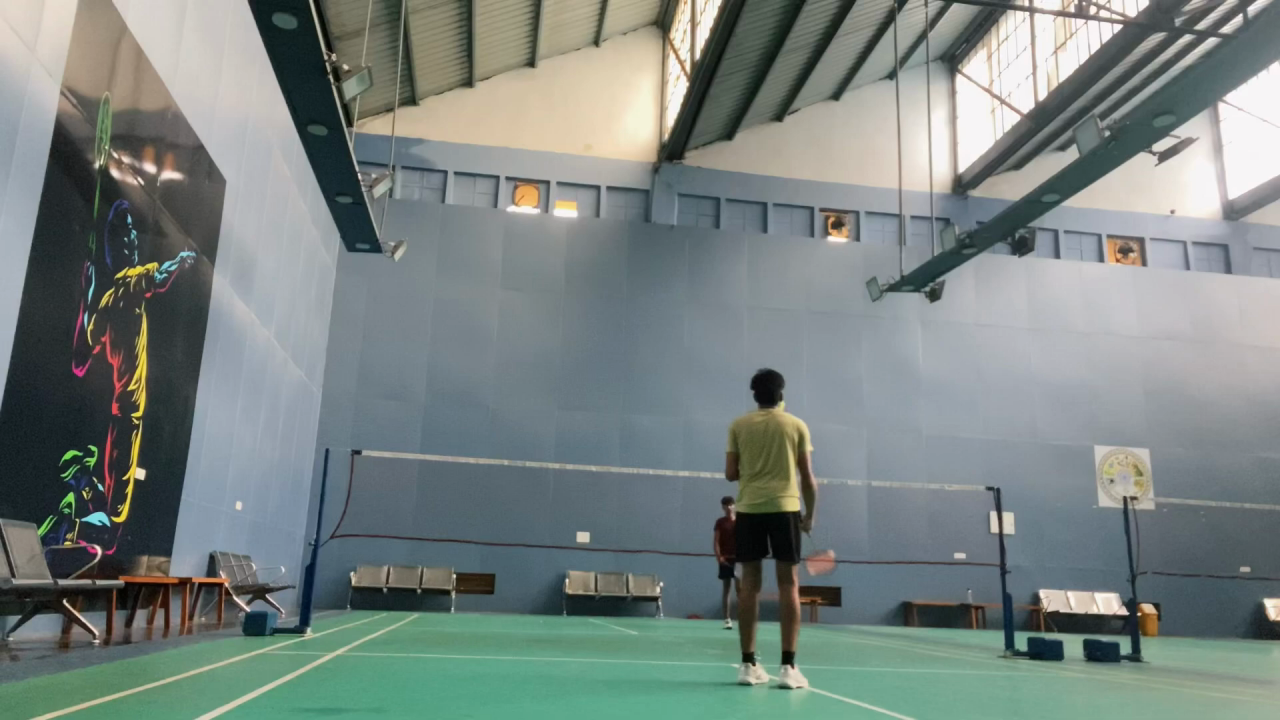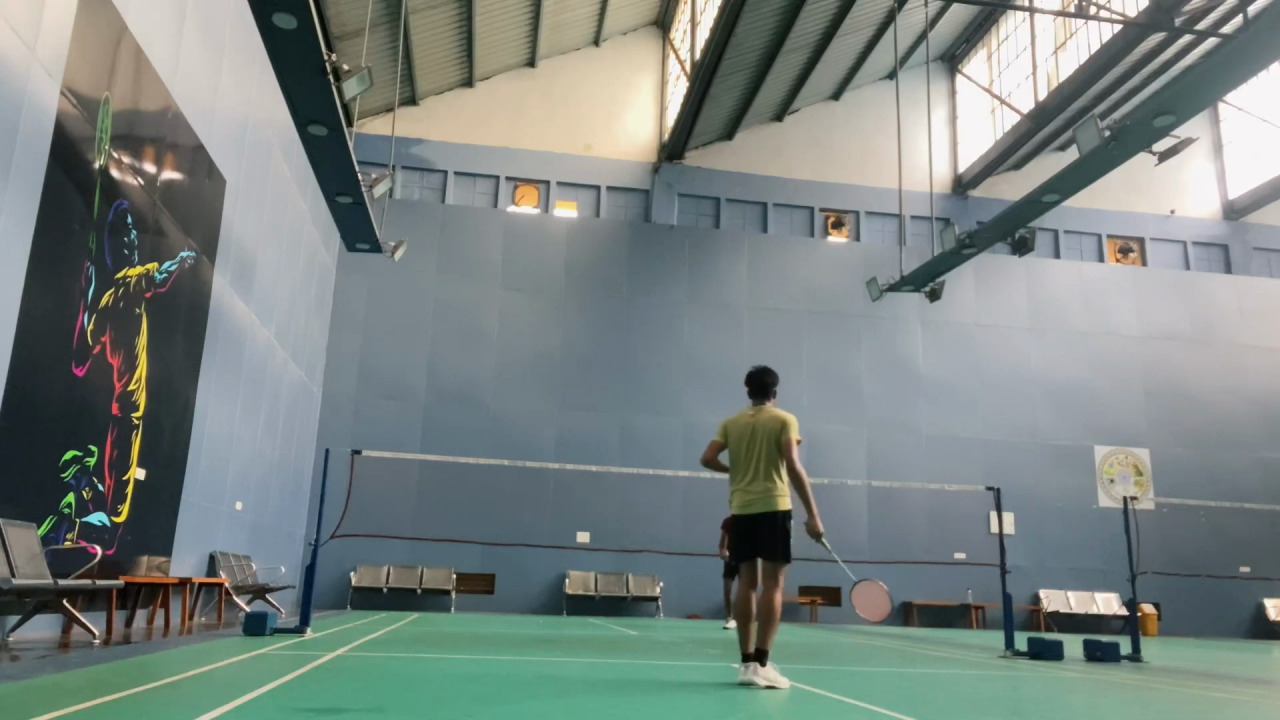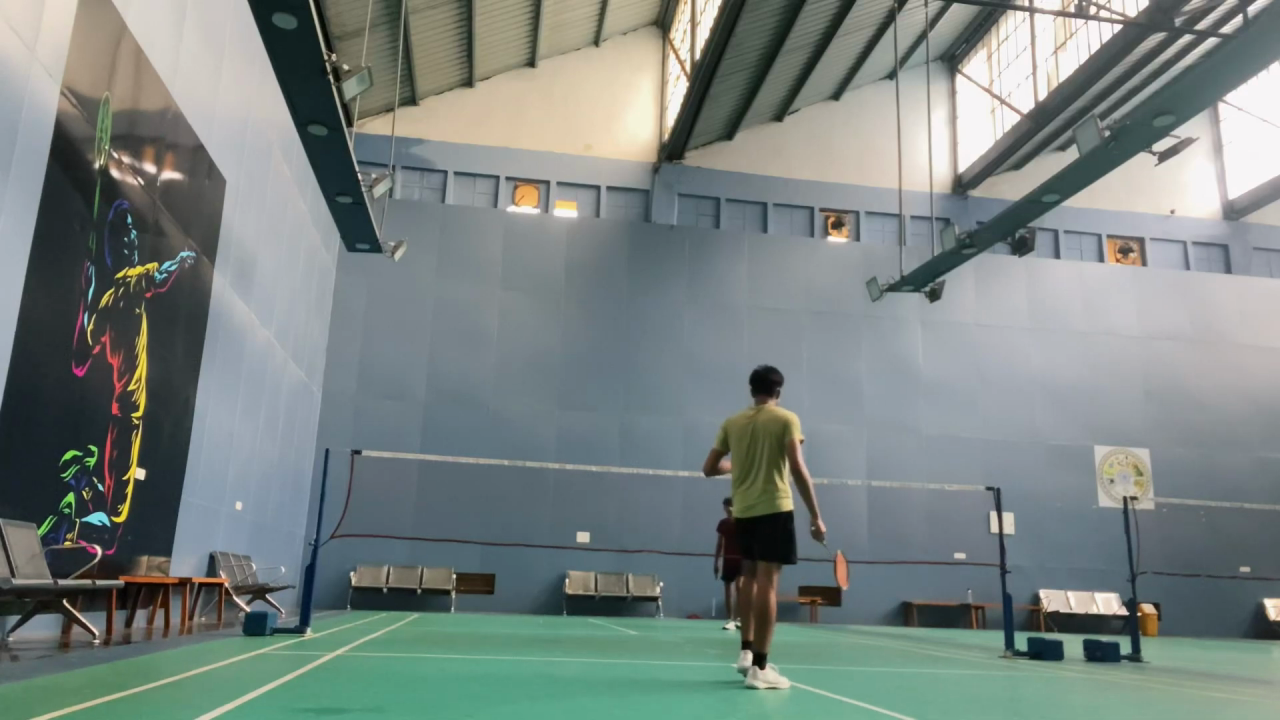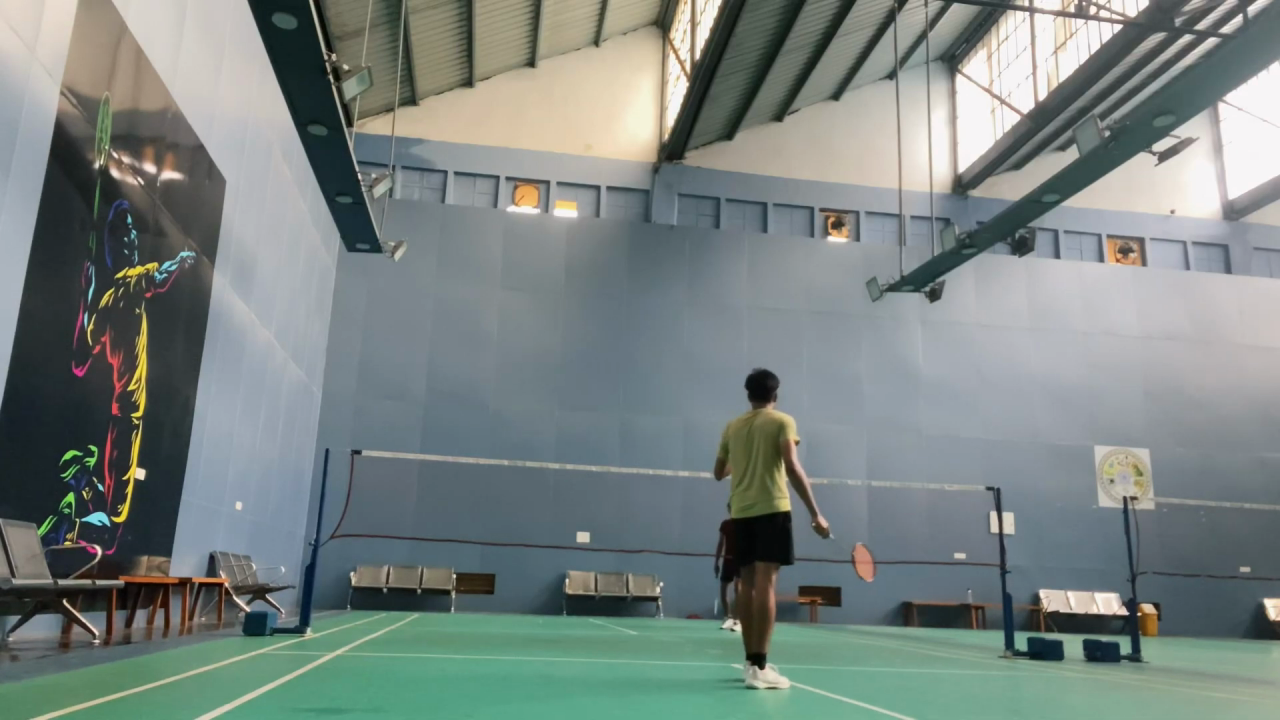
dt=0.4s
person 1, frame 1
left shoulder: (137, 279)
right shoulder: (107, 290)
left elbow: (159, 276)
right elbow: (81, 357)
left wrist: (178, 263)
right wrist: (85, 300)
left hip: (129, 394)
left knee: (120, 471)
left ankle: (110, 537)
person 1, frame 2
left shoulder: (138, 278)
right shoulder: (106, 290)
left elbow: (159, 276)
right elbow: (81, 355)
left wrist: (177, 263)
right wrist: (85, 300)
left hip: (129, 395)
left knee: (120, 473)
left ankle: (110, 536)
person 1, frame 3
left shoulder: (138, 278)
right shoulder: (108, 290)
left elbow: (159, 276)
right elbow: (81, 358)
left wrist: (178, 263)
right wrist: (86, 299)
left hip: (129, 397)
left knee: (120, 472)
left ankle: (109, 537)
person 1, frame 4
left shoulder: (138, 278)
right shoulder: (105, 289)
left elbow: (159, 276)
right elbow: (81, 356)
left wrist: (177, 263)
right wrist: (85, 300)
left hip: (129, 394)
left knee: (120, 470)
left ankle: (111, 532)
person 2, frame 1
left shoulder: (739, 425)
right shoulder: (797, 426)
left elbow: (732, 474)
right elbow: (808, 478)
right wrist: (808, 514)
left hip: (748, 510)
right hip: (785, 509)
left knee: (749, 585)
right knee: (788, 585)
left ankle: (748, 664)
right ankle: (788, 666)
person 2, frame 2
left shoulder: (731, 423)
right shoulder: (784, 420)
left elbow: (707, 459)
right elbow: (793, 468)
right wrist: (812, 514)
left hip: (740, 510)
right hip: (773, 508)
left knee: (747, 583)
right knee: (773, 584)
left ankle: (747, 663)
right ankle: (761, 664)
person 2, frame 3
left shoulder: (732, 423)
right shoulder: (786, 419)
left elbow: (709, 469)
right elbow: (797, 469)
right wrist: (815, 516)
left hip: (743, 511)
right hip: (774, 509)
left knee: (750, 578)
right knee: (767, 583)
left ankle: (746, 651)
right ankle: (759, 667)
person 2, frame 4
left shoulder: (732, 427)
right shoulder: (782, 422)
left elbow: (719, 473)
right elbow: (793, 469)
right wrist: (815, 514)
left hip: (741, 512)
right hip: (772, 510)
left knee: (748, 584)
right knee: (765, 584)
left ankle: (752, 661)
right ankle: (758, 667)
